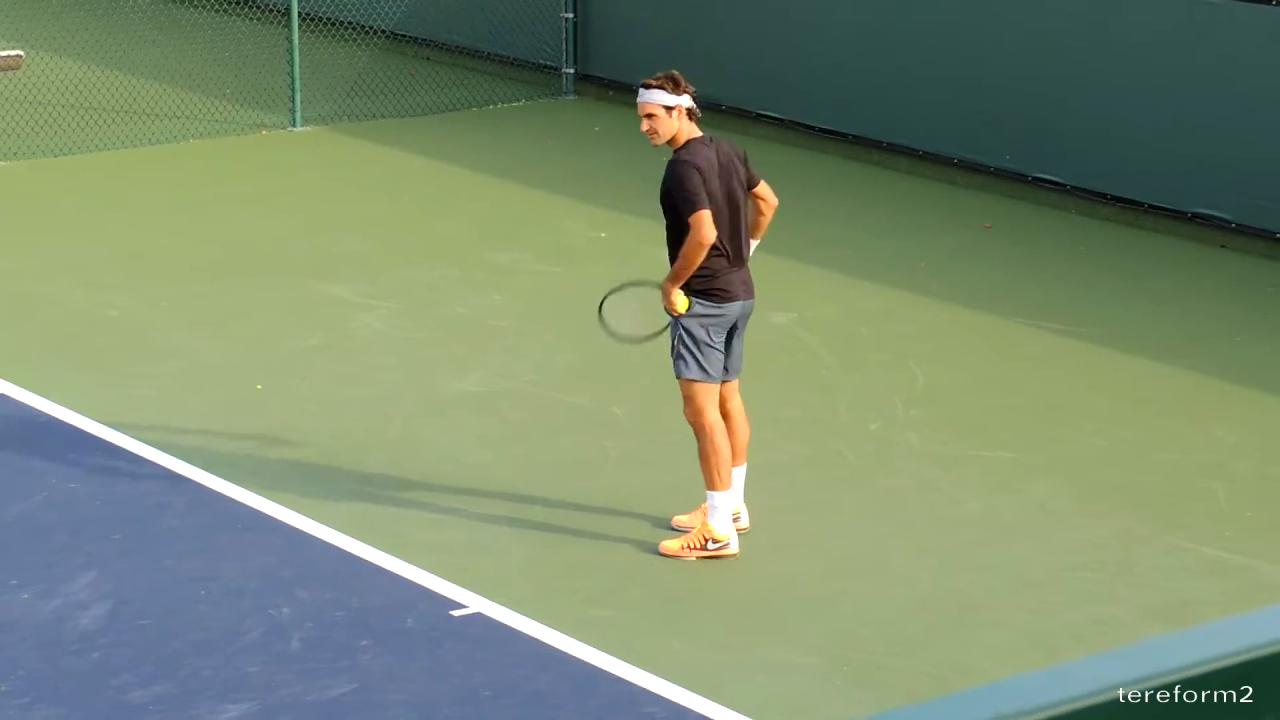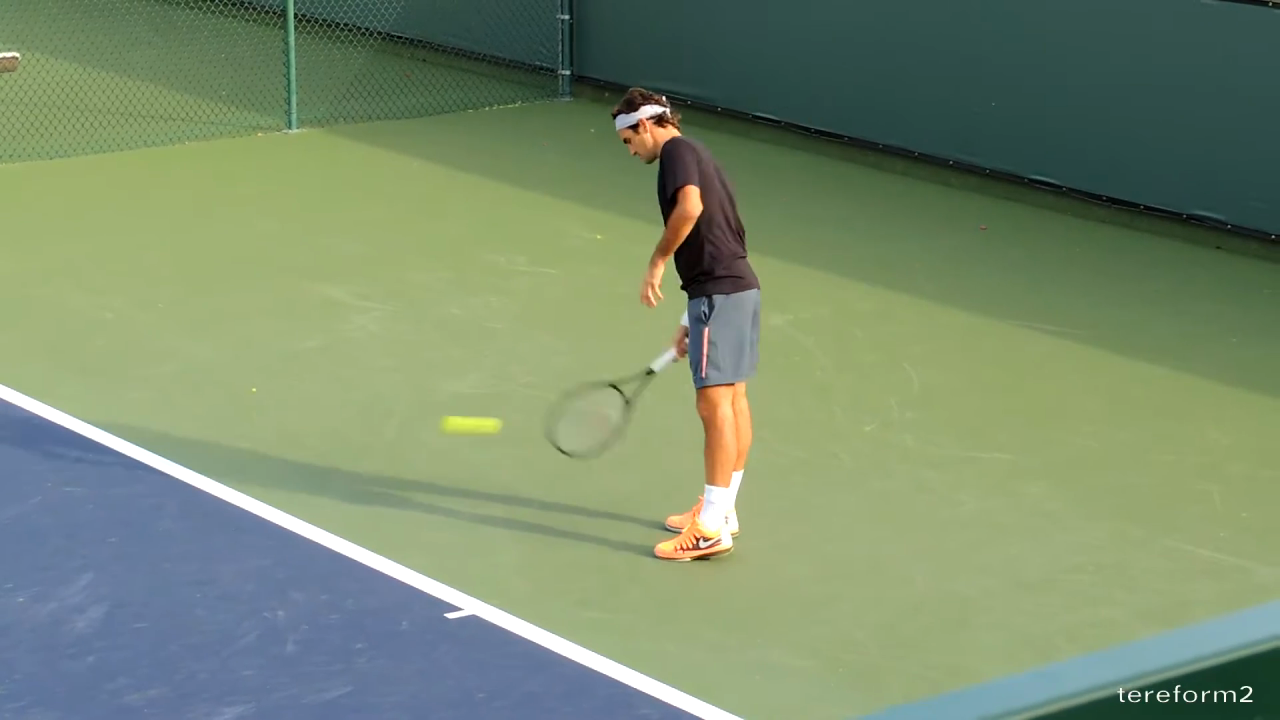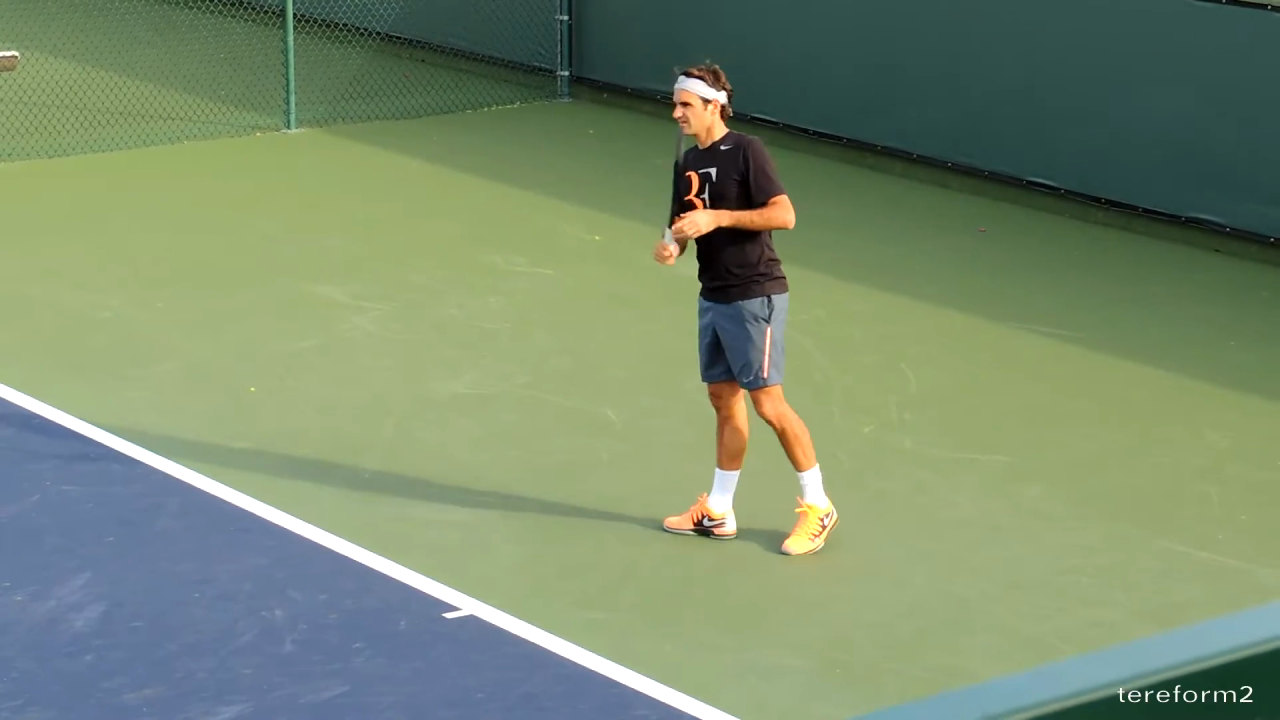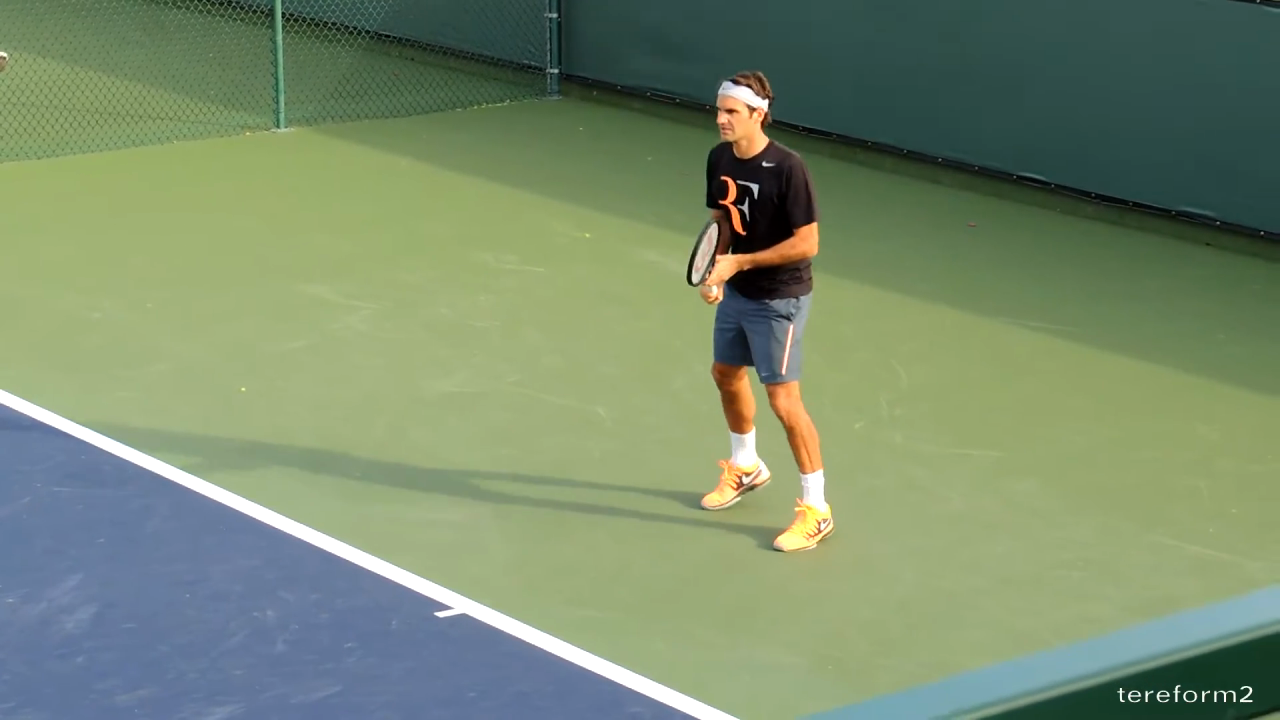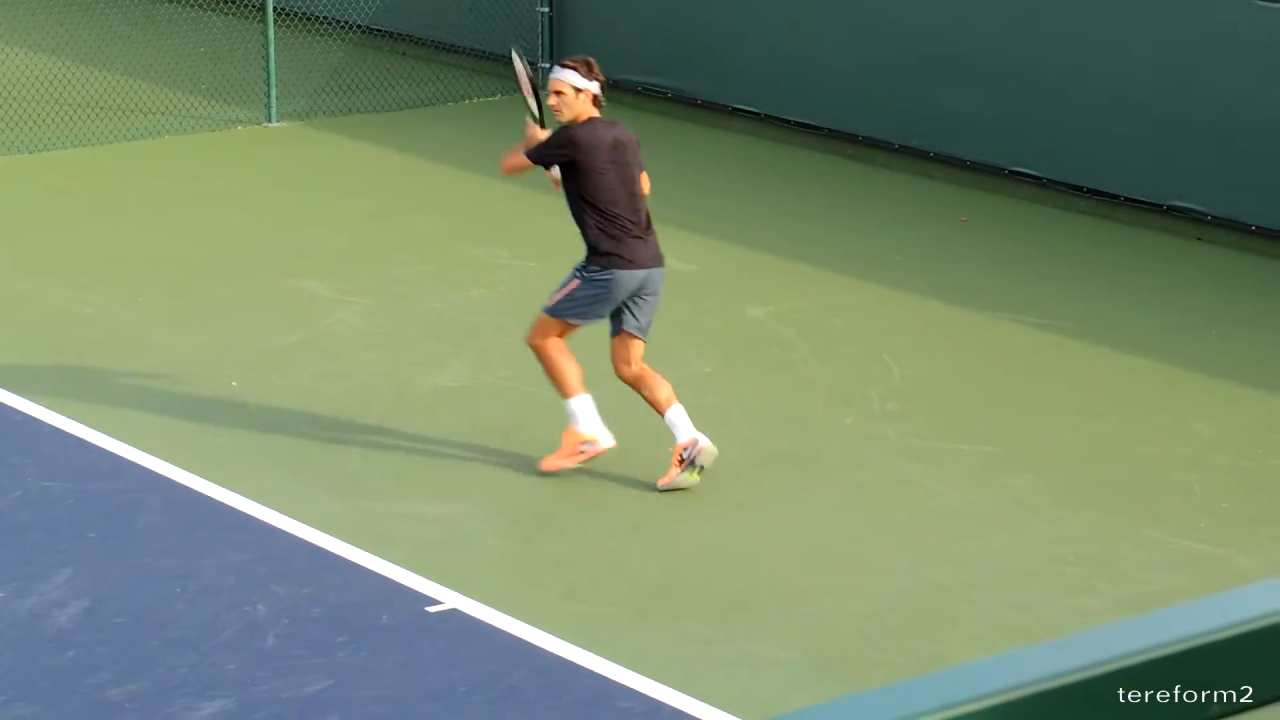
dt=0.7s
person 1, frame 1
left shoulder: (683, 164)
right shoulder: (727, 150)
left elbow: (704, 233)
right elbow: (767, 200)
left wrist: (671, 285)
left hip: (702, 301)
right hip: (739, 293)
left knee: (701, 410)
right knee: (728, 399)
left ankle: (719, 530)
right ankle: (732, 506)
person 1, frame 2
left shoulder: (676, 152)
right shoulder: (701, 157)
left elbow: (690, 208)
left wrist: (657, 263)
right wrist: (688, 320)
left hip: (719, 292)
right hip: (738, 288)
left knee: (714, 404)
right knee: (732, 401)
left ankle: (710, 528)
right ankle: (721, 510)
person 1, frame 3
left shoulder: (747, 151)
right shoulder: (686, 163)
left elbow: (784, 216)
right elbow: (683, 227)
left wrist: (716, 219)
right wrist: (669, 245)
left hip: (755, 298)
right hip: (712, 300)
left knee: (768, 405)
right knee: (724, 401)
left ankle: (817, 506)
right ankle: (717, 510)
person 1, frame 4
left shoulder: (789, 168)
right shoulder: (718, 157)
left elbow: (808, 244)
left wrist: (739, 262)
right wrist: (716, 270)
left hip: (781, 298)
right hip: (738, 292)
left knee: (784, 402)
right knee: (726, 376)
left ankle: (816, 509)
right ankle: (746, 467)
person 1, frame 5
left shoulder: (570, 138)
right shoulder: (622, 133)
left elbow: (509, 164)
left wrist: (535, 140)
left hip: (612, 267)
right hip: (649, 266)
left knee: (543, 336)
right knee: (628, 364)
left ankle: (589, 431)
right ankle: (690, 446)
